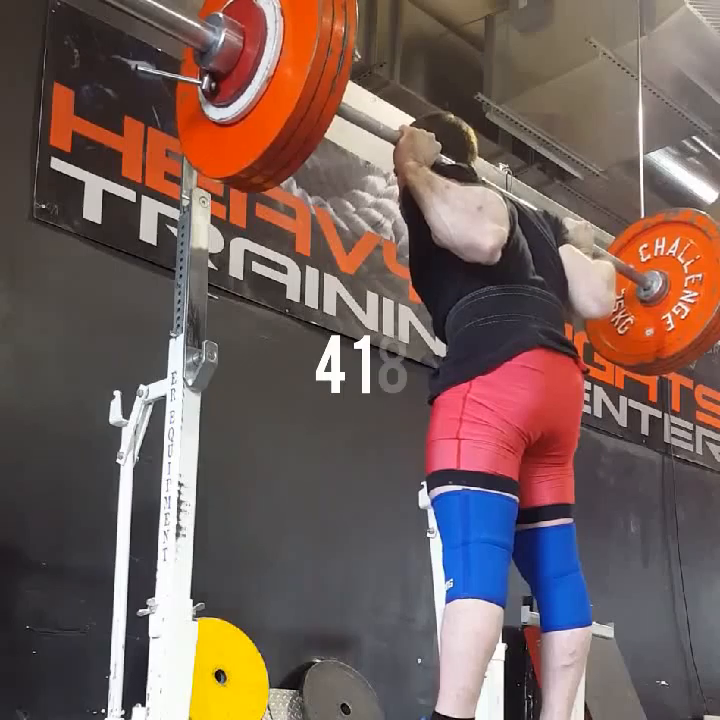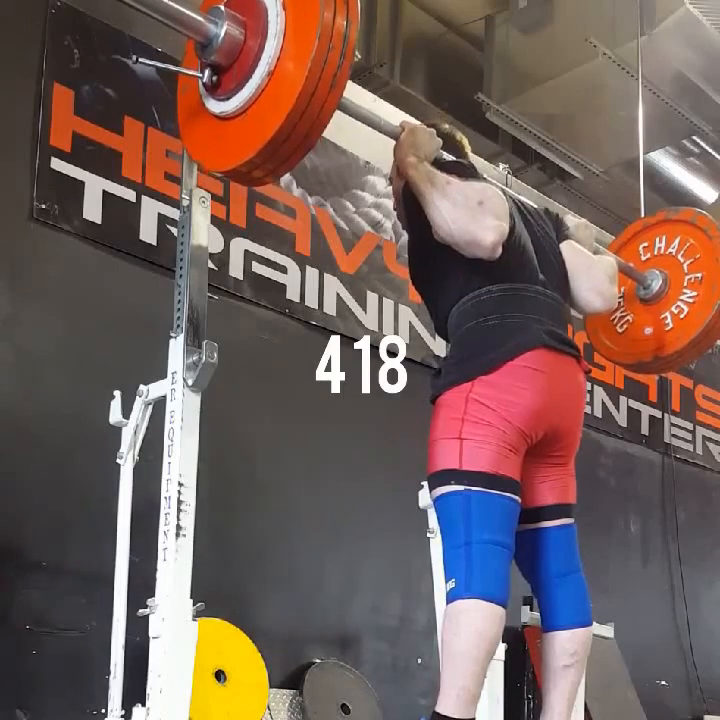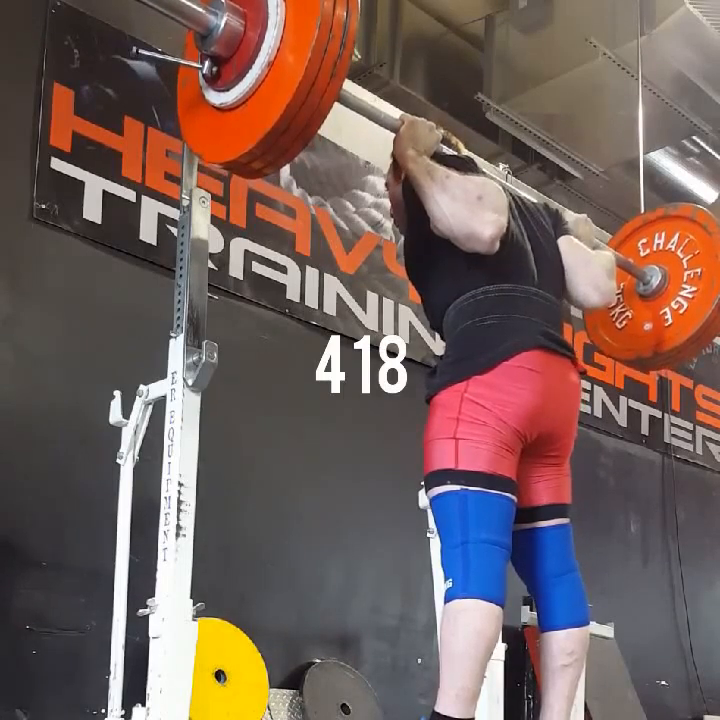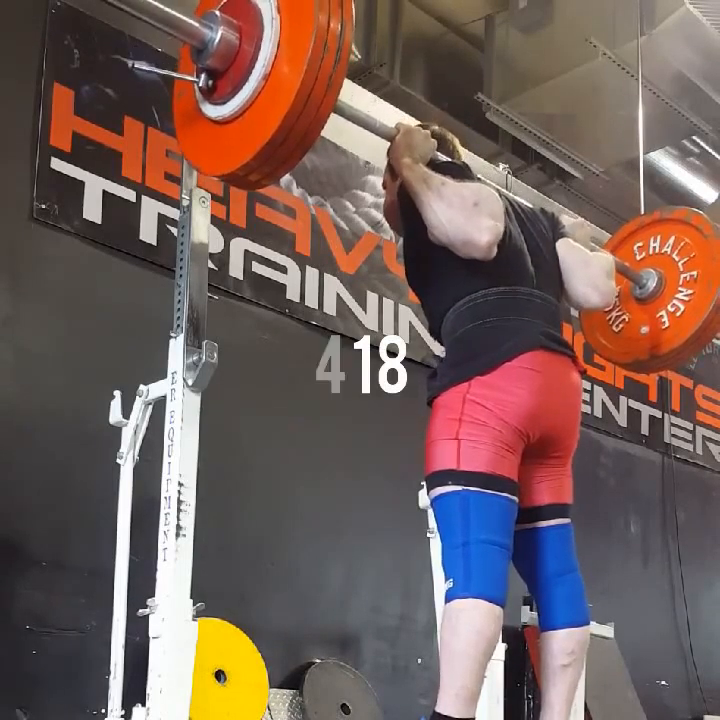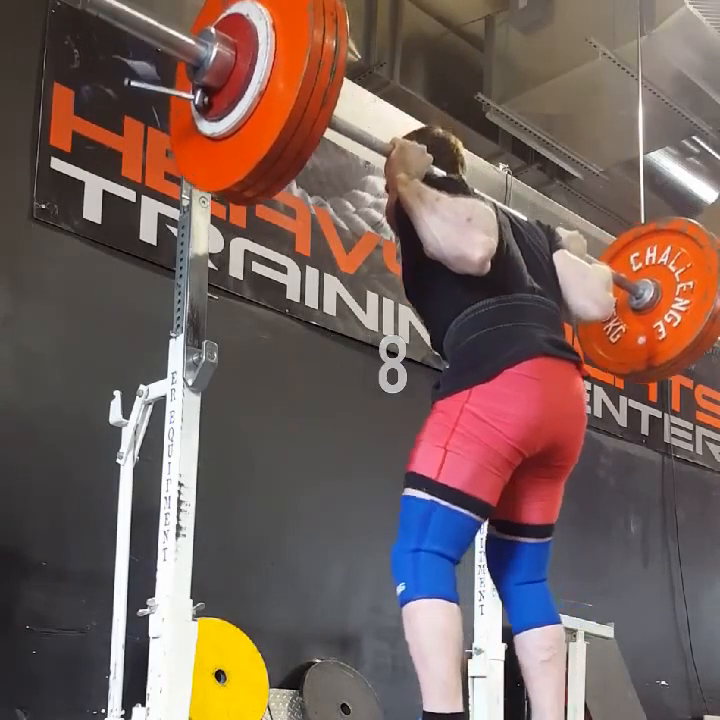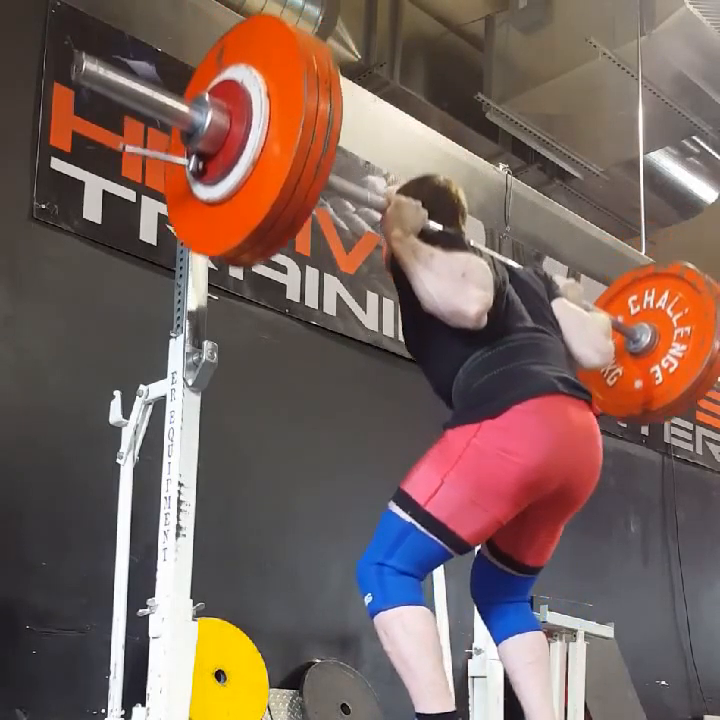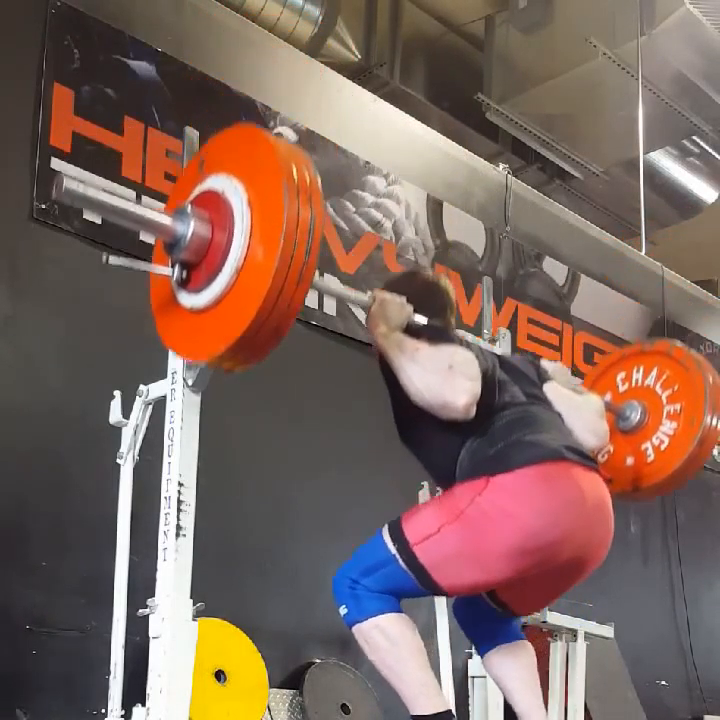
dt=0.5s
person 1, frame 1
left shoulder: (442, 182)
right shoulder: (534, 215)
left elbow: (482, 238)
right elbow: (596, 299)
left wrist: (413, 168)
right wrist: (584, 249)
left hip: (494, 376)
right hip: (557, 382)
left knee: (474, 558)
right knee: (556, 570)
person 1, frame 2
left shoulder: (443, 178)
right shoulder: (532, 213)
left elbow: (482, 235)
right elbow: (599, 294)
left wrist: (414, 164)
right wrist: (586, 245)
left hip: (496, 374)
right hip: (560, 381)
left knee: (474, 557)
right knee: (556, 569)
person 1, frame 3
left shoulder: (443, 174)
right shoulder: (533, 209)
left elbow: (481, 227)
right elbow: (597, 288)
left wrist: (414, 156)
right wrist: (584, 240)
left hip: (491, 375)
right hip: (553, 381)
left knee: (472, 556)
right knee: (552, 569)
person 1, frame 4
left shoulder: (439, 181)
right shoulder: (528, 213)
left elbow: (478, 235)
right elbow: (598, 288)
left wrist: (411, 166)
right wrist: (576, 241)
left hip: (492, 378)
right hip: (557, 384)
left knee: (473, 558)
right knee: (551, 570)
person 1, frame 5
left shoulder: (430, 197)
right shoulder: (524, 225)
left elbow: (472, 249)
right elbow: (597, 302)
left wrist: (406, 180)
right wrist: (572, 253)
left hip: (497, 385)
right hip: (560, 395)
left knee: (421, 558)
right knee: (522, 573)
person 1, frame 6
left shoulder: (430, 254)
right shoulder: (516, 274)
left elbow: (468, 304)
right elbow: (597, 350)
left wrist: (399, 237)
right wrist: (570, 302)
left hip: (517, 426)
right hip: (579, 439)
left knee: (386, 569)
right knee: (500, 589)
person 1, frame 7
left shoulder: (418, 345)
right shoulder: (508, 360)
left elbow: (457, 395)
right elbow: (593, 431)
left wrist: (386, 334)
right wrist: (559, 385)
left hip: (525, 497)
right hip: (590, 510)
left knee: (360, 586)
right knee: (484, 612)
